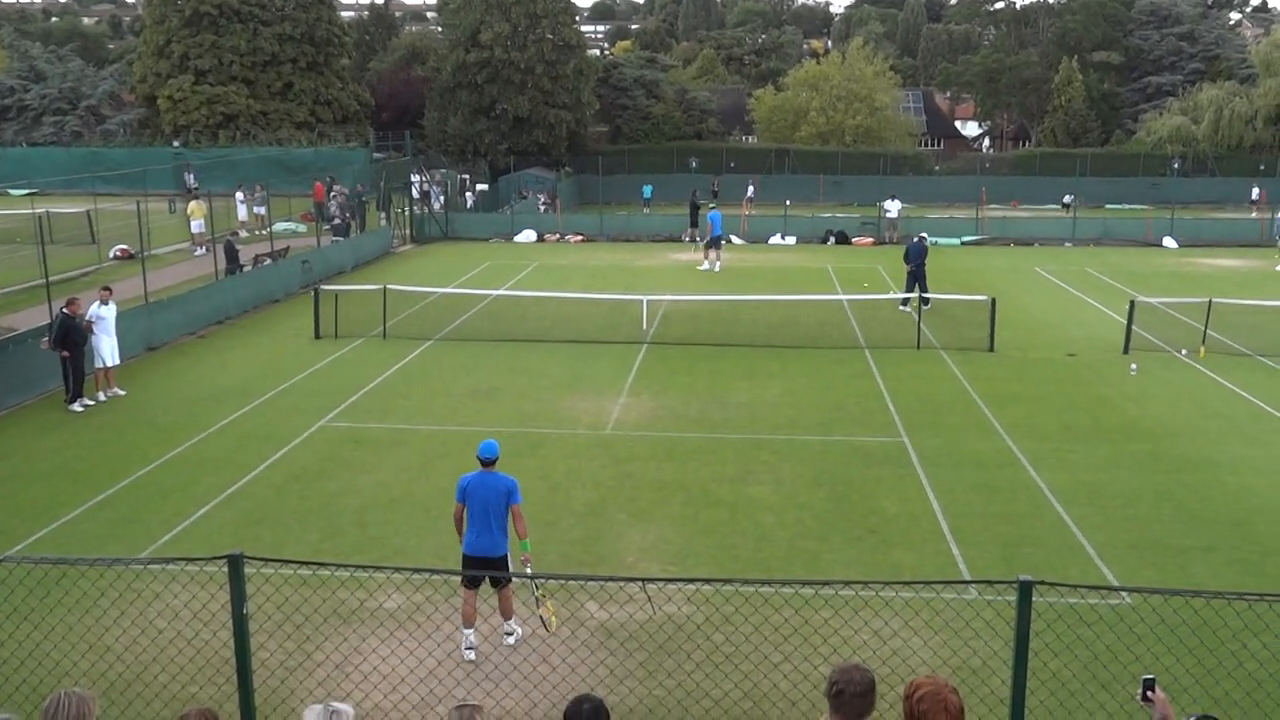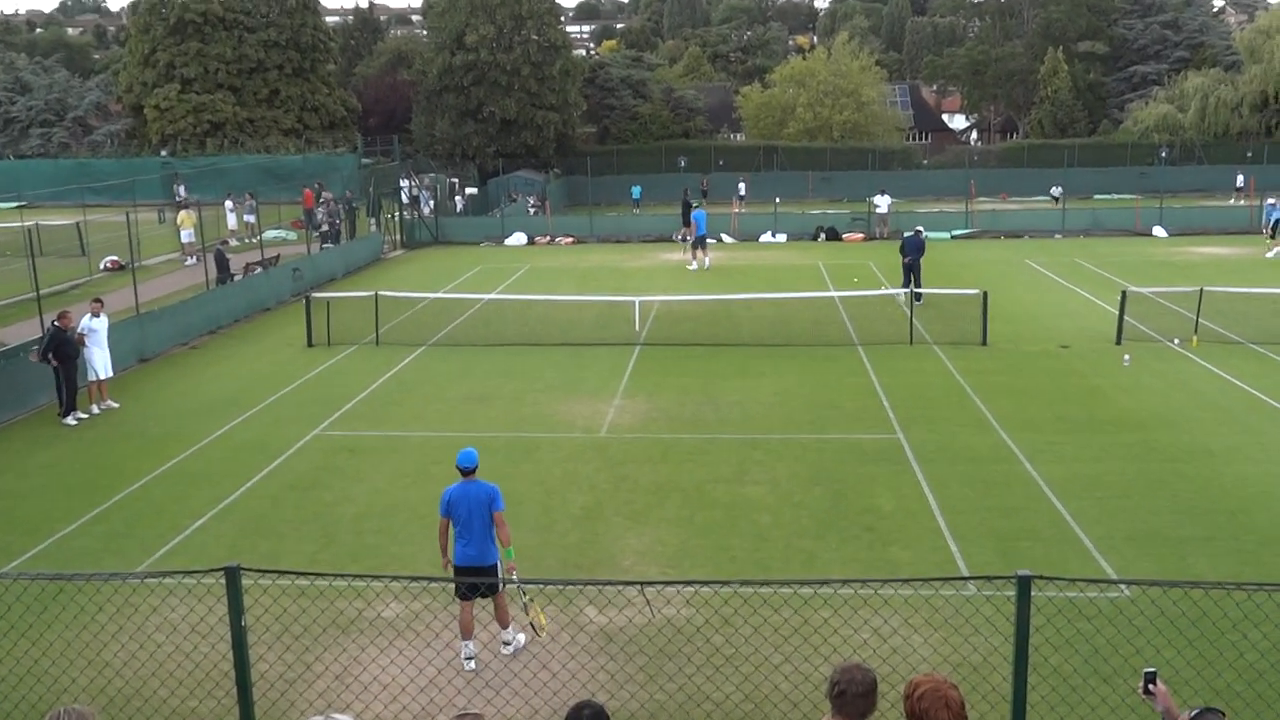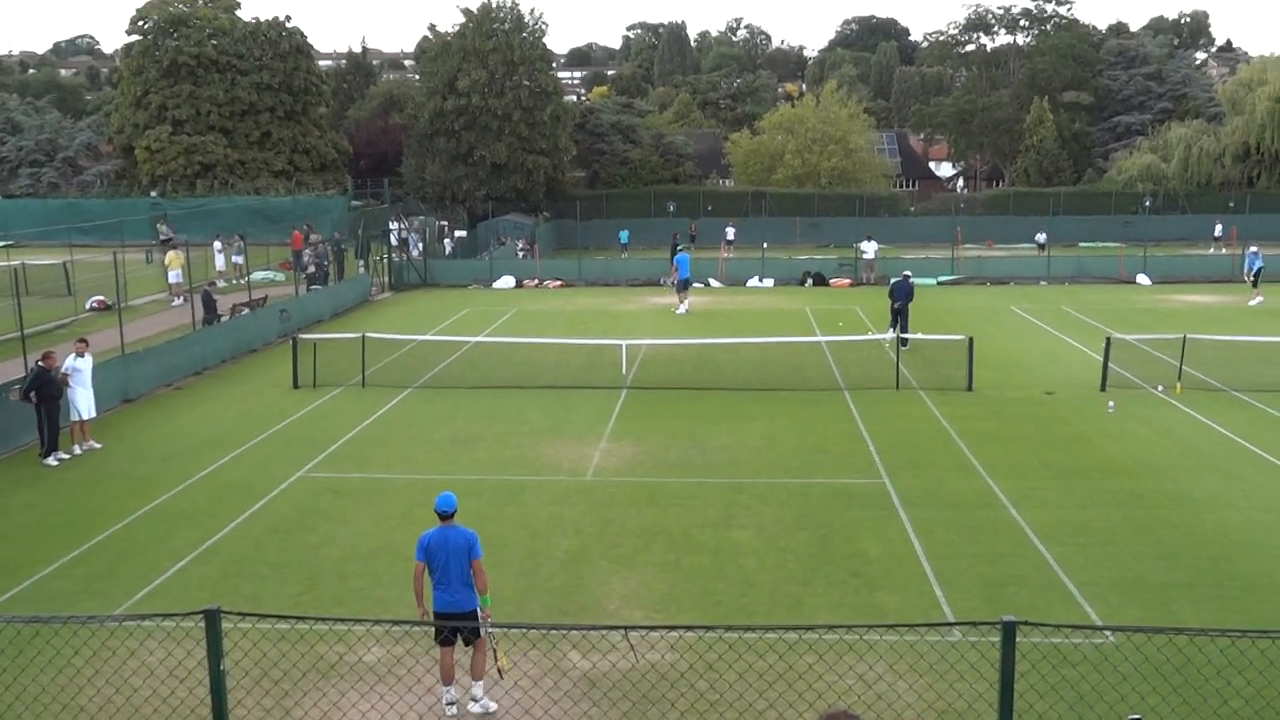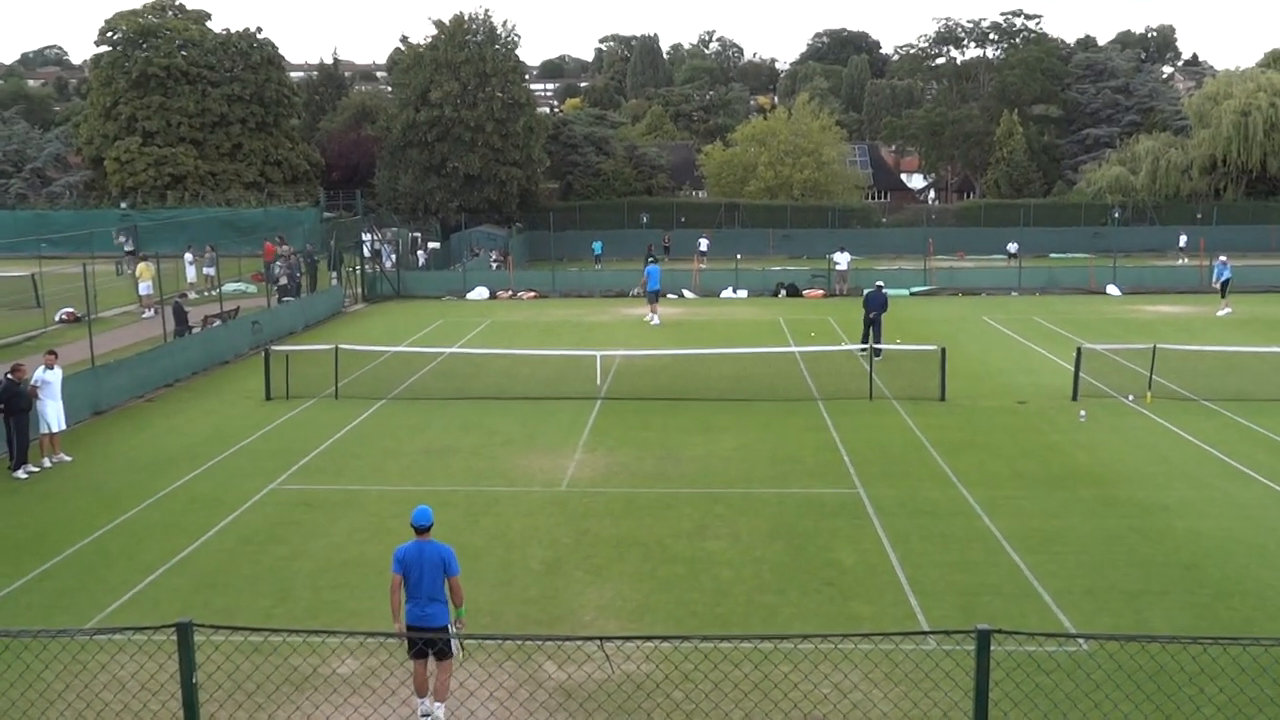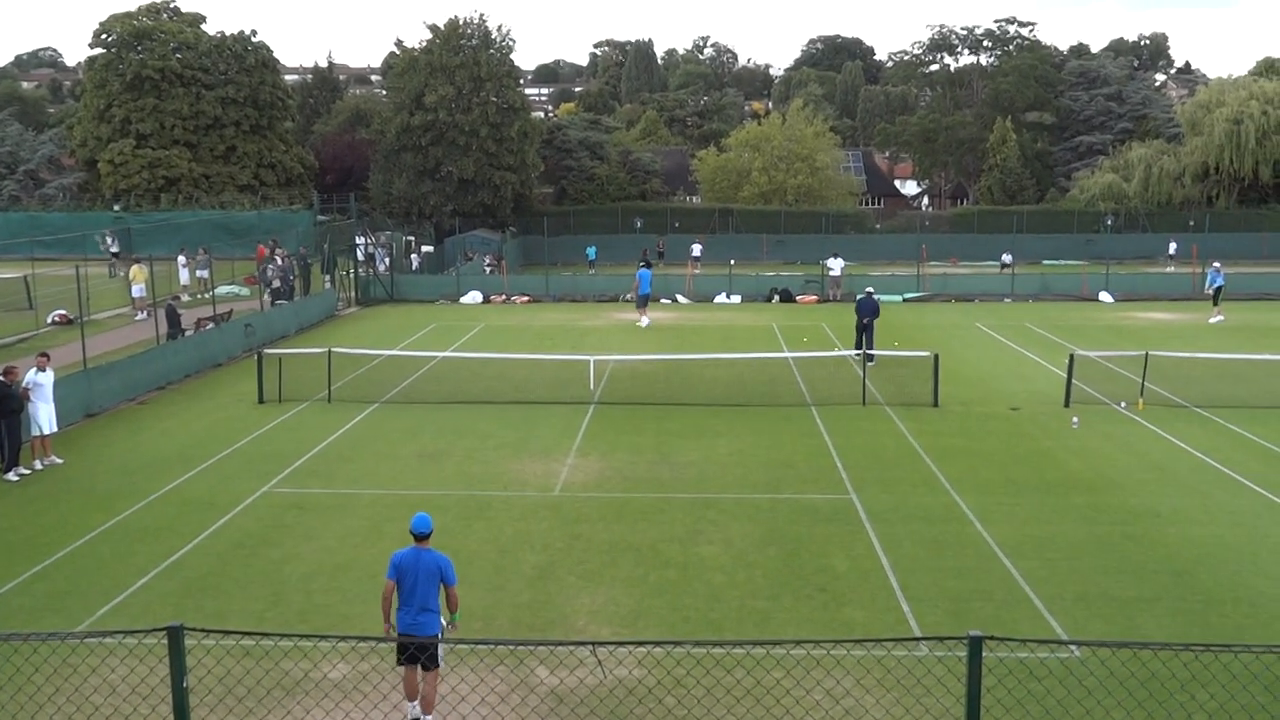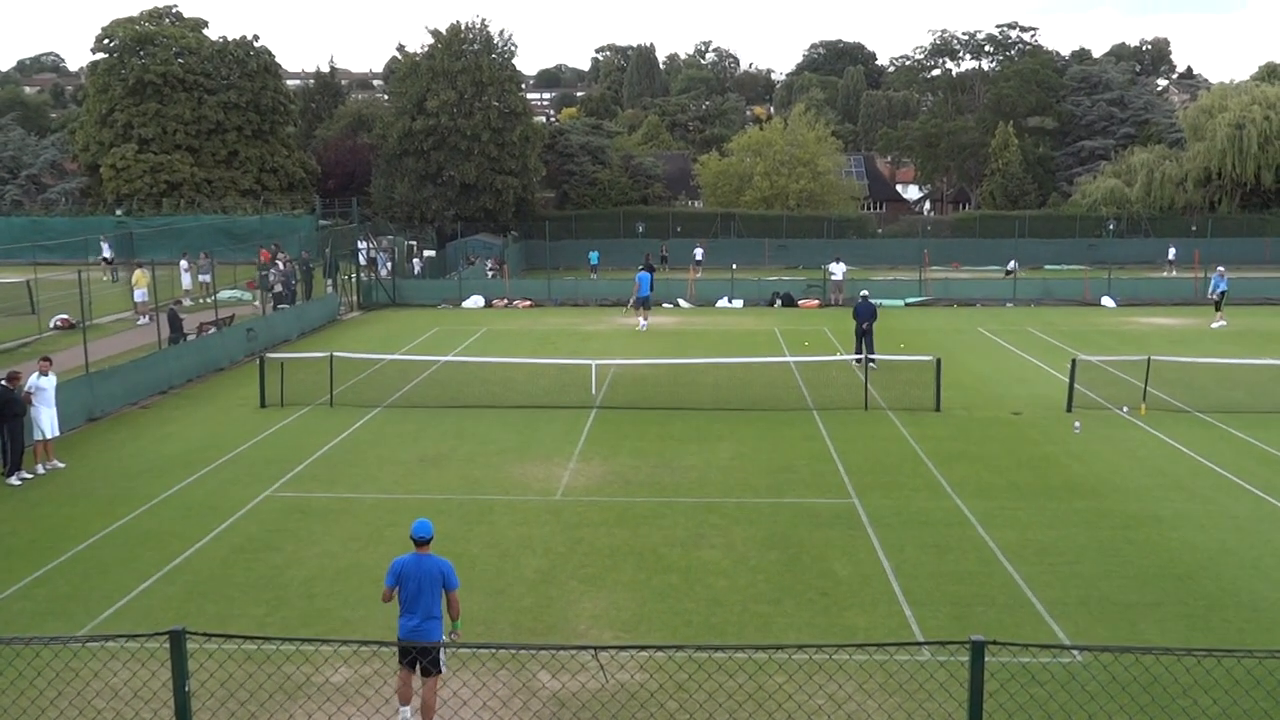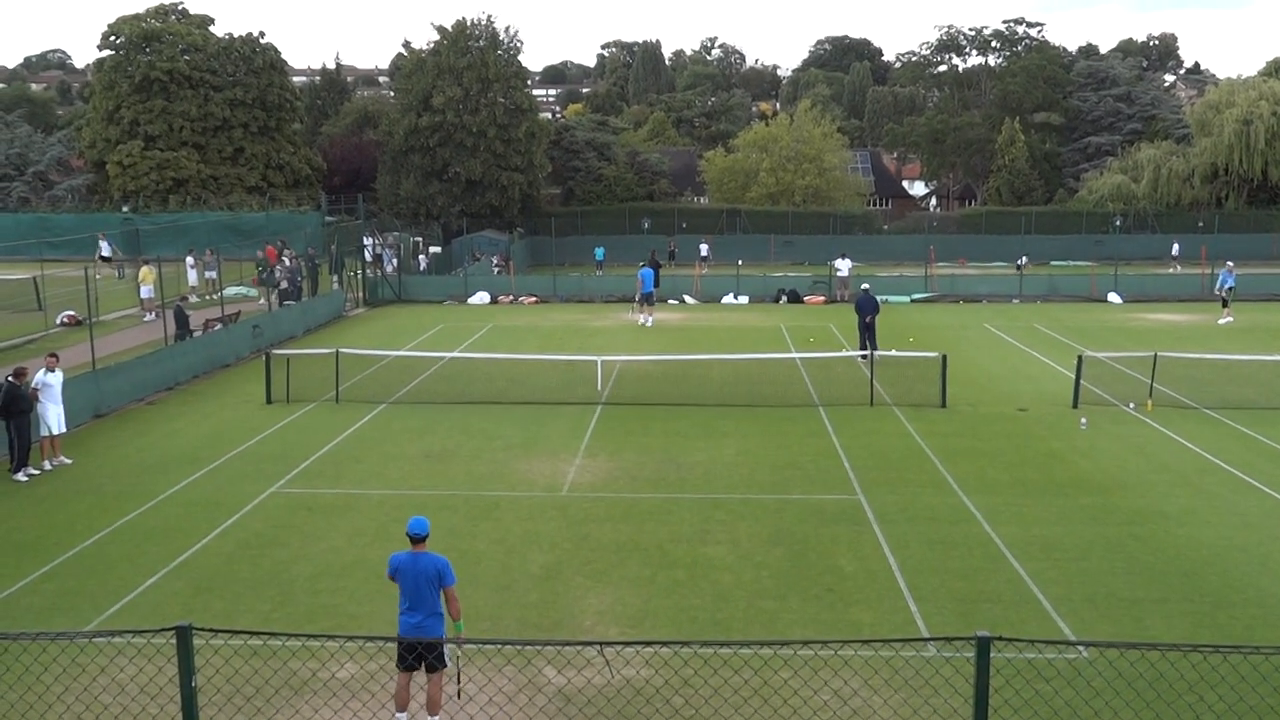
dt=0.2s
person 1, frame 1
left shoulder: (465, 481)
right shoulder: (509, 483)
left elbow: (457, 515)
right elbow: (517, 517)
left wrist: (461, 536)
right wrist: (525, 547)
left hip: (472, 548)
right hip: (498, 548)
left knee: (469, 595)
right knee: (504, 590)
left ankle: (468, 645)
right ankle: (510, 631)
person 1, frame 2
left shoulder: (448, 493)
right shoulder: (491, 490)
left elbow: (443, 529)
right elbow: (500, 524)
left wrist: (444, 555)
right wrist: (509, 555)
left hip: (462, 559)
right hip: (488, 558)
left knee: (466, 606)
right knee: (499, 599)
left ankle: (468, 654)
right ankle: (508, 640)
person 1, frame 3
left shoulder: (426, 539)
right shoulder: (470, 536)
left elbow: (419, 575)
right elbow: (478, 572)
left wrist: (420, 605)
right wrist: (486, 603)
left hip: (441, 606)
right hip: (467, 604)
left knee: (446, 652)
right knee: (479, 647)
left ankle: (449, 699)
right ankle: (477, 698)
person 1, frame 4
left shoulder: (401, 552)
right shoulder: (445, 552)
left elbow: (396, 588)
right elbow: (455, 588)
left wrist: (397, 620)
right wrist: (460, 614)
left hip: (413, 620)
right hip: (439, 619)
left knee: (419, 665)
right knee: (444, 666)
person 1, frame 5
left shoulder: (398, 558)
right shoulder: (442, 561)
left elbow: (387, 594)
right elbow: (451, 596)
left wrist: (386, 621)
right wrist: (453, 618)
left hip: (404, 626)
right hip: (429, 628)
left knee: (410, 670)
right knee: (430, 676)
person 1, frame 6
left shoulder: (398, 564)
right shoulder: (444, 566)
left elbow: (386, 597)
right elbow: (453, 601)
left wrist: (393, 594)
right wrist: (456, 626)
left hip: (406, 632)
right hip: (432, 634)
left knee: (404, 674)
right knee: (429, 684)
person 1, frame 7
left shoulder: (396, 560)
right shoulder: (440, 563)
right elbow: (451, 599)
right wrist: (459, 627)
left hip: (406, 630)
right hip: (433, 631)
left knee: (403, 678)
right knee: (435, 680)
